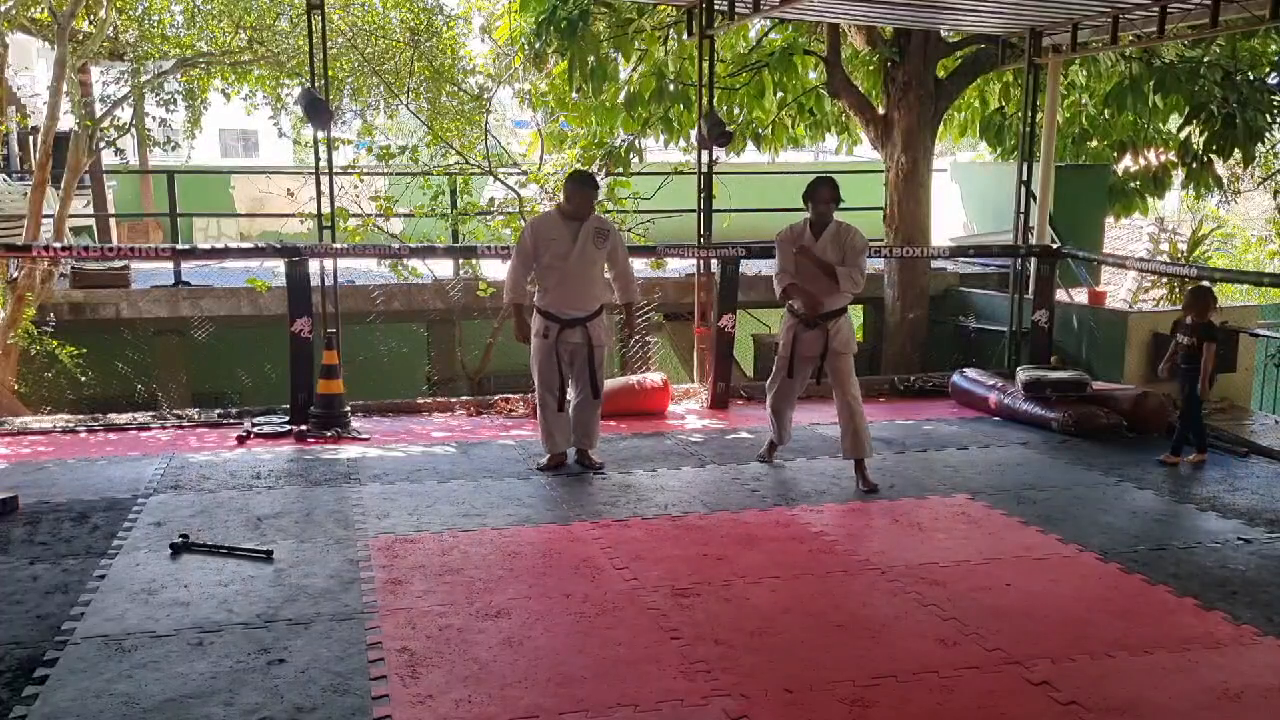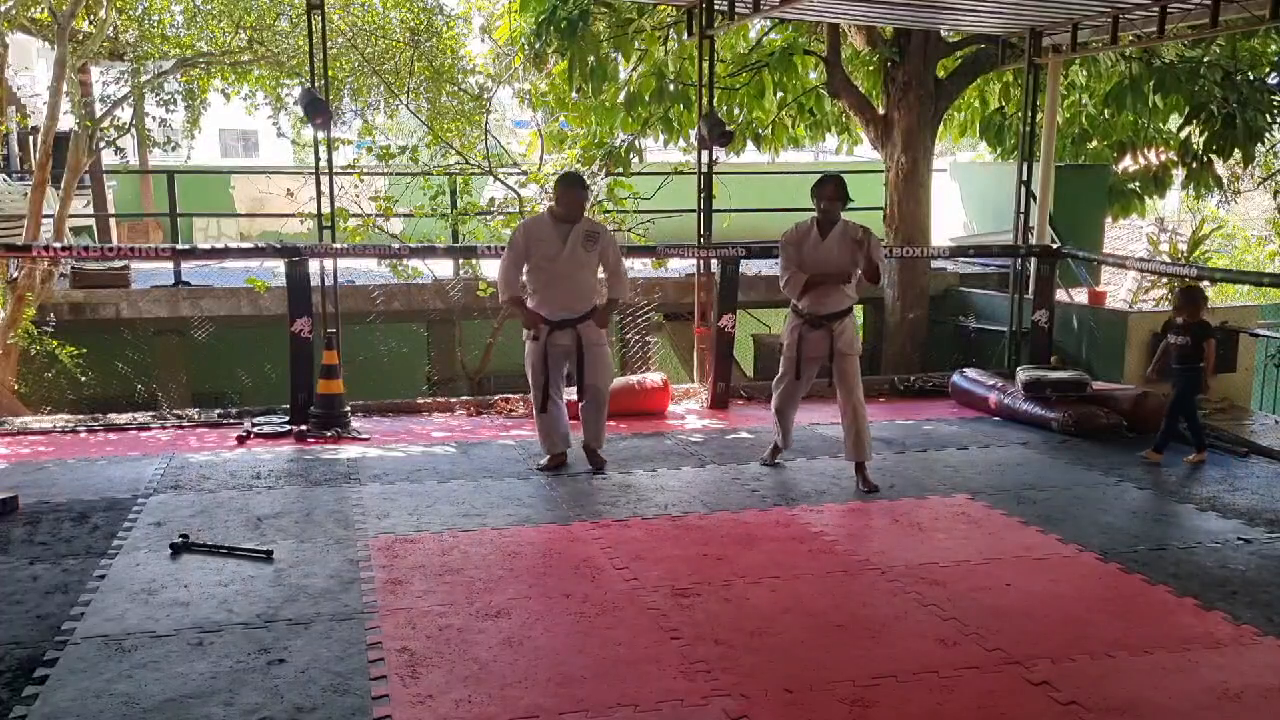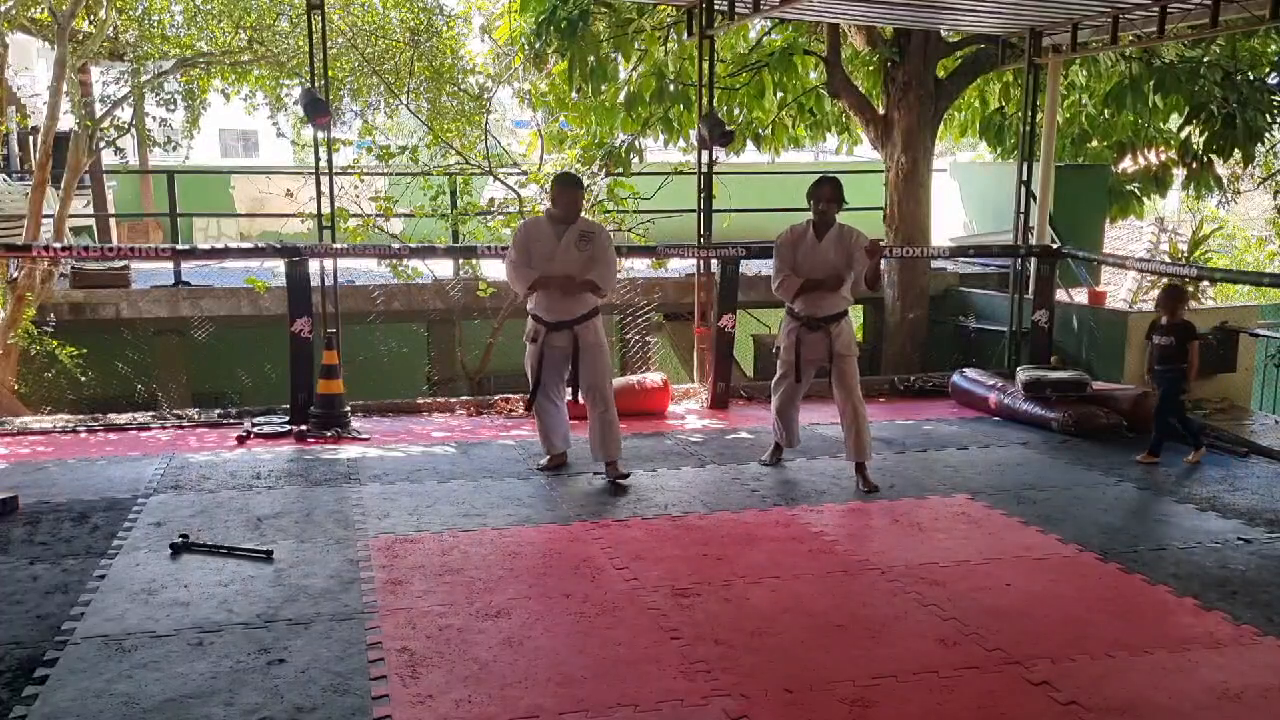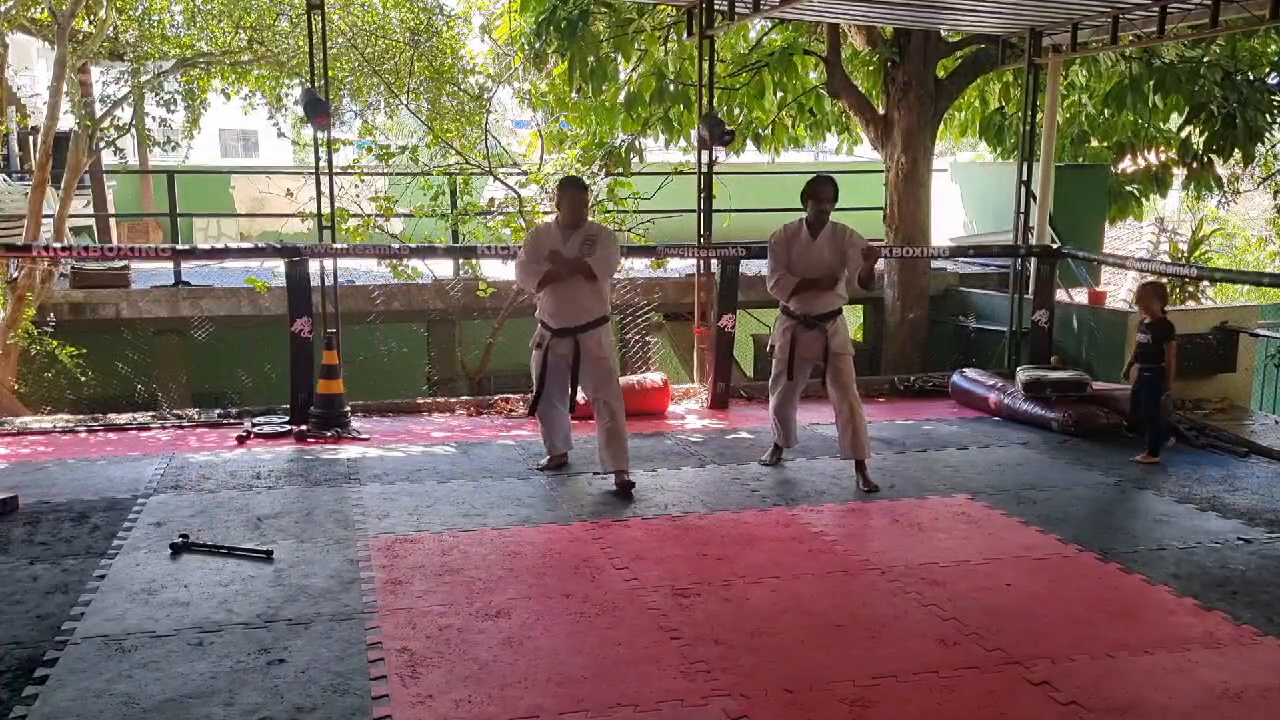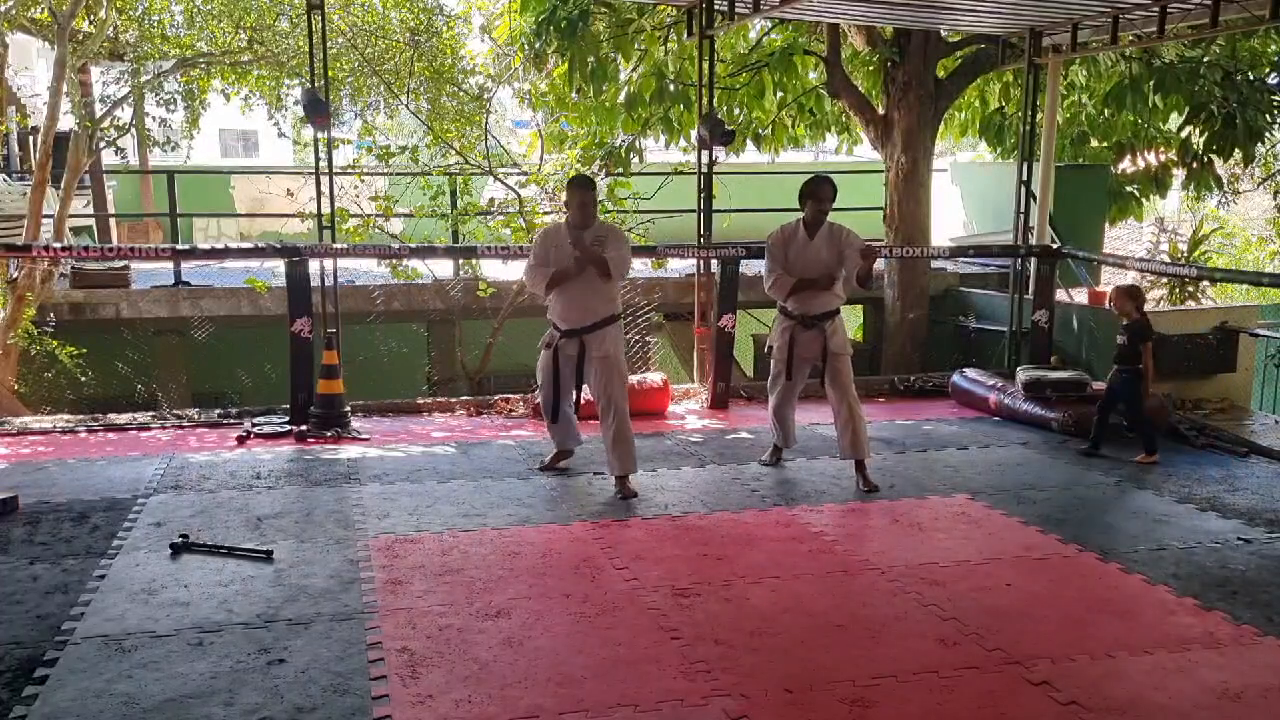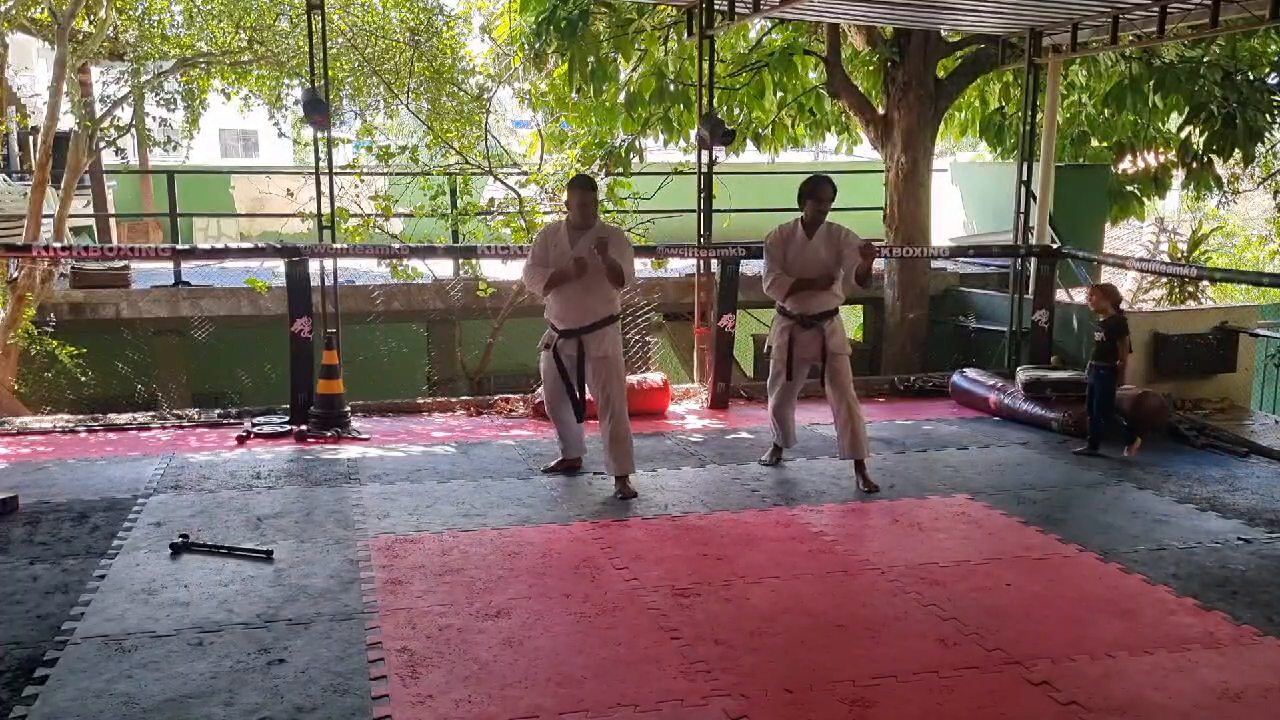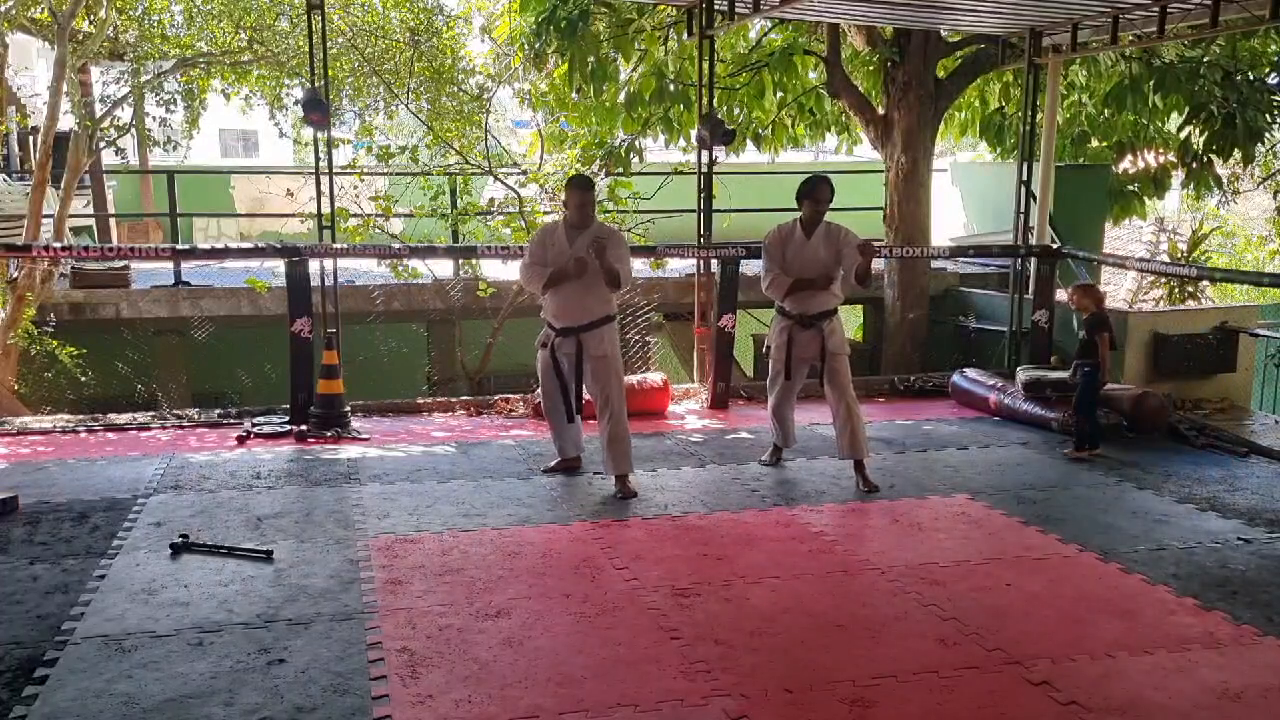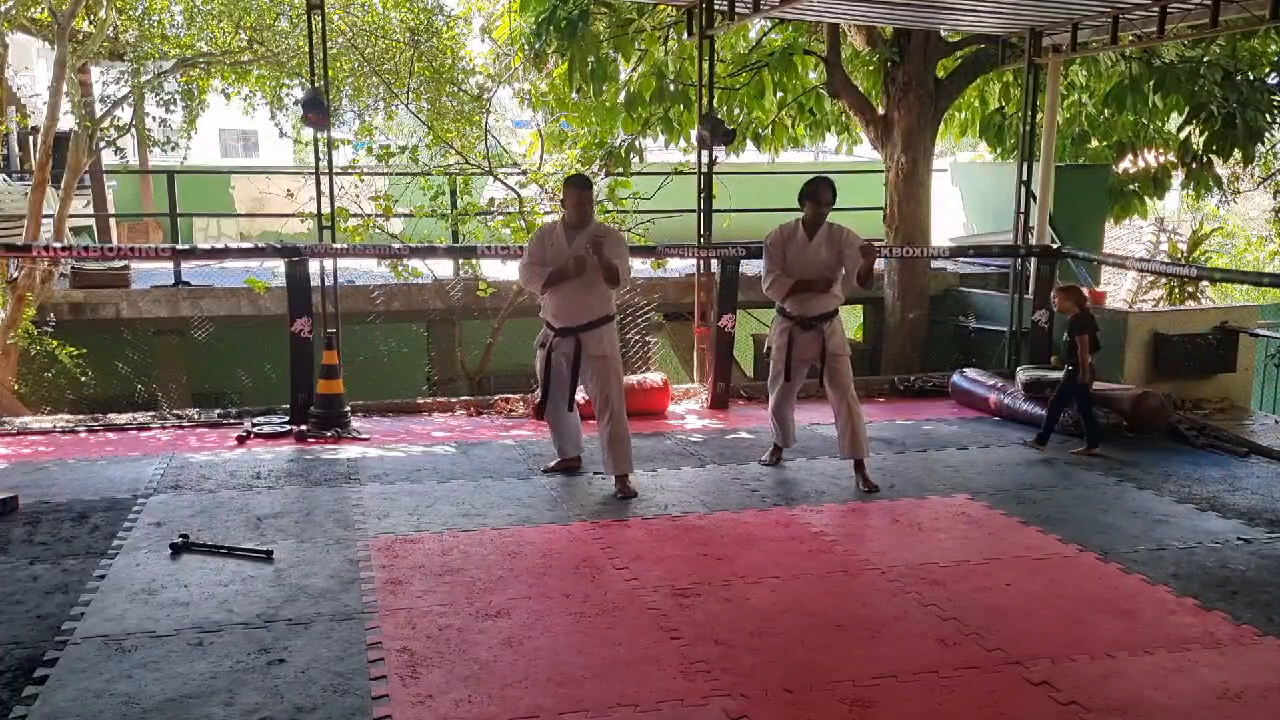
dt=0.2s
person 1, frame 1
left shoulder: (850, 236)
right shoulder: (789, 236)
left elbow: (854, 282)
right elbow: (783, 278)
left wrist: (815, 260)
right wrist: (805, 295)
left hip: (835, 326)
right hip: (798, 324)
left knee: (848, 397)
right knee: (779, 392)
left ankle: (860, 469)
right ankle: (776, 440)
person 1, frame 2
left shoulder: (856, 234)
right shoulder: (795, 235)
left elbow: (873, 277)
right elbow: (789, 281)
left wrist: (869, 255)
right wrist: (828, 278)
left hip: (840, 327)
right hip: (802, 326)
left knee: (852, 398)
right knee: (784, 393)
left ankle: (861, 470)
right ankle: (779, 443)
person 1, frame 3
left shoulder: (852, 239)
right shoulder: (790, 238)
left elbow: (869, 284)
right elbow: (781, 284)
left wrist: (874, 263)
right wrist: (821, 284)
left hip: (836, 329)
right hip: (798, 328)
left knee: (851, 398)
right knee: (784, 395)
left ankle: (861, 469)
right ankle: (780, 443)
person 1, frame 4
left shoulder: (846, 236)
right shoulder: (784, 236)
left elbow: (863, 281)
right elbow: (776, 283)
left wrist: (869, 265)
right wrist: (817, 283)
left hip: (831, 327)
right hip: (793, 326)
left knee: (847, 396)
right knee: (782, 394)
left ankle: (861, 468)
right ankle: (780, 444)
person 1, frame 5
left shoulder: (843, 236)
right shoulder: (781, 237)
left elbow: (861, 280)
right elbow: (774, 284)
left wrist: (867, 264)
right wrist: (814, 283)
left hip: (829, 327)
right hip: (791, 327)
left knee: (845, 396)
right knee: (781, 394)
left ankle: (861, 469)
right ankle: (779, 445)
person 1, frame 6
left shoulder: (841, 236)
right shoulder: (779, 237)
left elbow: (860, 279)
right elbow: (772, 283)
left wrist: (867, 262)
right wrist: (812, 282)
left hip: (827, 327)
right hip: (790, 327)
left knee: (844, 396)
right knee: (780, 394)
left ankle: (860, 468)
right ankle: (779, 444)
person 1, frame 7
left shoulder: (840, 236)
right shoulder: (778, 237)
left elbow: (859, 278)
right elbow: (771, 283)
left wrist: (866, 261)
right wrist: (811, 283)
left hip: (826, 327)
right hip: (788, 326)
left knee: (843, 396)
right knee: (780, 394)
left ankle: (860, 468)
right ankle: (779, 444)
person 1, frame 8
left shoulder: (842, 237)
right shoulder: (780, 237)
left elbow: (861, 279)
right elbow: (772, 284)
left wrist: (868, 263)
right wrist: (811, 285)
left hip: (827, 328)
right hip: (789, 327)
left knee: (844, 396)
right knee: (781, 394)
left ankle: (859, 468)
right ankle: (779, 444)
person 2, frame 1
left shoulder: (605, 229)
right shoulder: (537, 227)
left elbow: (622, 272)
right elbow: (518, 273)
left wrist: (629, 314)
right wrist: (520, 318)
left hip: (591, 324)
right hip: (549, 325)
left knee: (590, 392)
right knee: (550, 392)
left ankle: (583, 449)
right ankle: (557, 451)
person 2, frame 2
left shoulder: (598, 232)
right shoulder: (529, 229)
left elbow: (617, 272)
right elbow: (509, 271)
left wrist: (609, 306)
right wrist: (522, 308)
left hip: (586, 326)
right hip: (544, 328)
left knee: (597, 389)
right knee: (545, 393)
left ankle: (592, 445)
right ankle: (557, 451)
person 2, frame 3
left shoulder: (595, 232)
right shoulder: (527, 230)
left elbow: (608, 273)
right elbow: (514, 272)
left wrist: (577, 284)
right wrist: (552, 281)
left hip: (585, 326)
right hip: (543, 328)
left knee: (599, 393)
right knee: (545, 394)
left ankle: (610, 460)
right ankle: (557, 452)
person 2, frame 4
left shoulder: (602, 235)
right shoulder: (538, 235)
left elbow: (604, 267)
right elbow: (524, 274)
left wrist: (565, 262)
right wrist: (562, 272)
left hip: (592, 334)
right hip: (551, 333)
left knee: (607, 402)
right knee: (548, 398)
left ankle: (619, 470)
right ankle: (558, 453)
person 2, frame 5
left shoulder: (611, 235)
right shoulder: (548, 236)
left elbow: (616, 270)
right elbow: (533, 277)
left wrist: (588, 252)
right wrist: (568, 271)
left hip: (602, 334)
right hip: (560, 334)
left knee: (613, 404)
right knee: (550, 396)
left ankle: (622, 475)
right ankle: (565, 446)
person 2, frame 6
left shoulder: (613, 236)
right shoulder: (548, 236)
left elbow: (623, 279)
right elbow: (532, 277)
left wrist: (607, 258)
right wrist: (567, 273)
left hip: (600, 335)
right hip: (559, 335)
left knee: (612, 404)
right knee: (557, 401)
left ankle: (622, 475)
right ankle: (572, 456)
person 2, frame 7
left shoulder: (610, 237)
right shoulder: (545, 235)
left elbow: (620, 281)
right elbow: (529, 276)
left wrist: (604, 262)
right wrist: (567, 272)
left hip: (598, 334)
right hip: (557, 334)
left knee: (610, 403)
right knee: (555, 401)
left ankle: (621, 475)
right ankle: (570, 456)
person 2, frame 8
left shoulder: (609, 236)
right shoulder: (544, 236)
left elbow: (619, 278)
right elbow: (528, 276)
left wrist: (602, 258)
right wrist: (566, 271)
left hip: (596, 334)
right hip: (556, 334)
left knee: (610, 402)
right knee: (555, 400)
left ankle: (621, 475)
right ankle: (570, 455)
